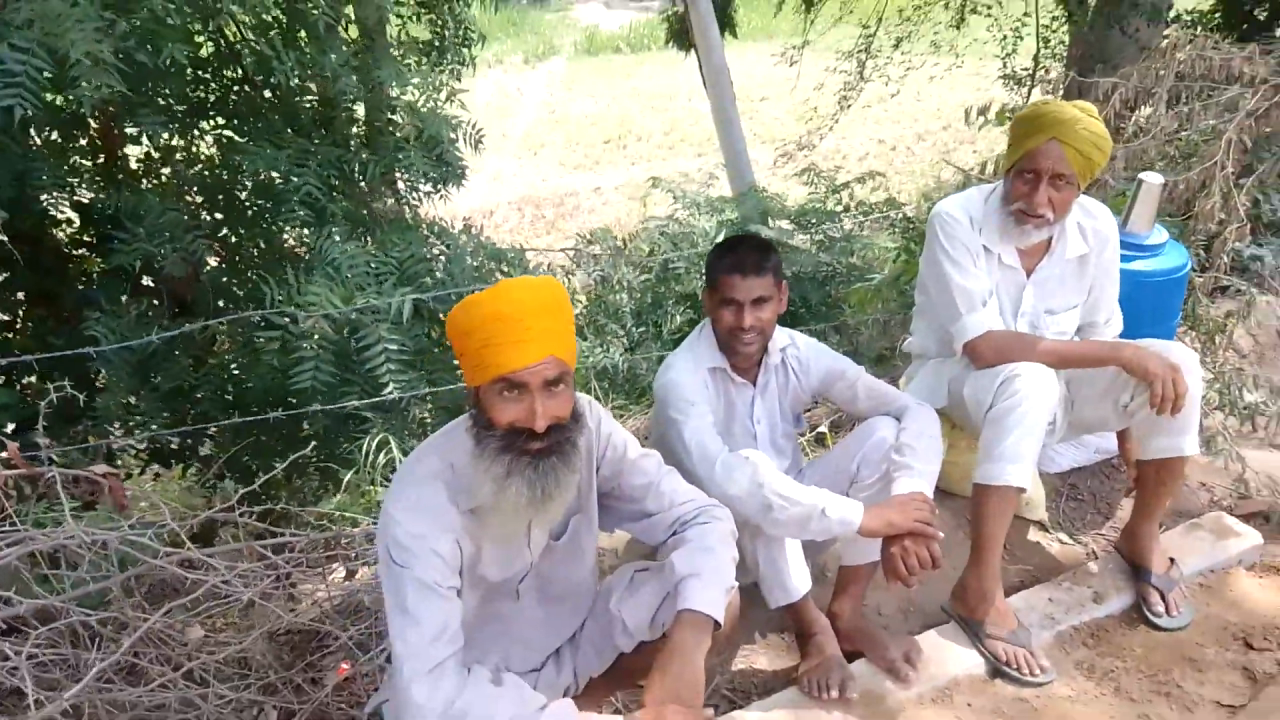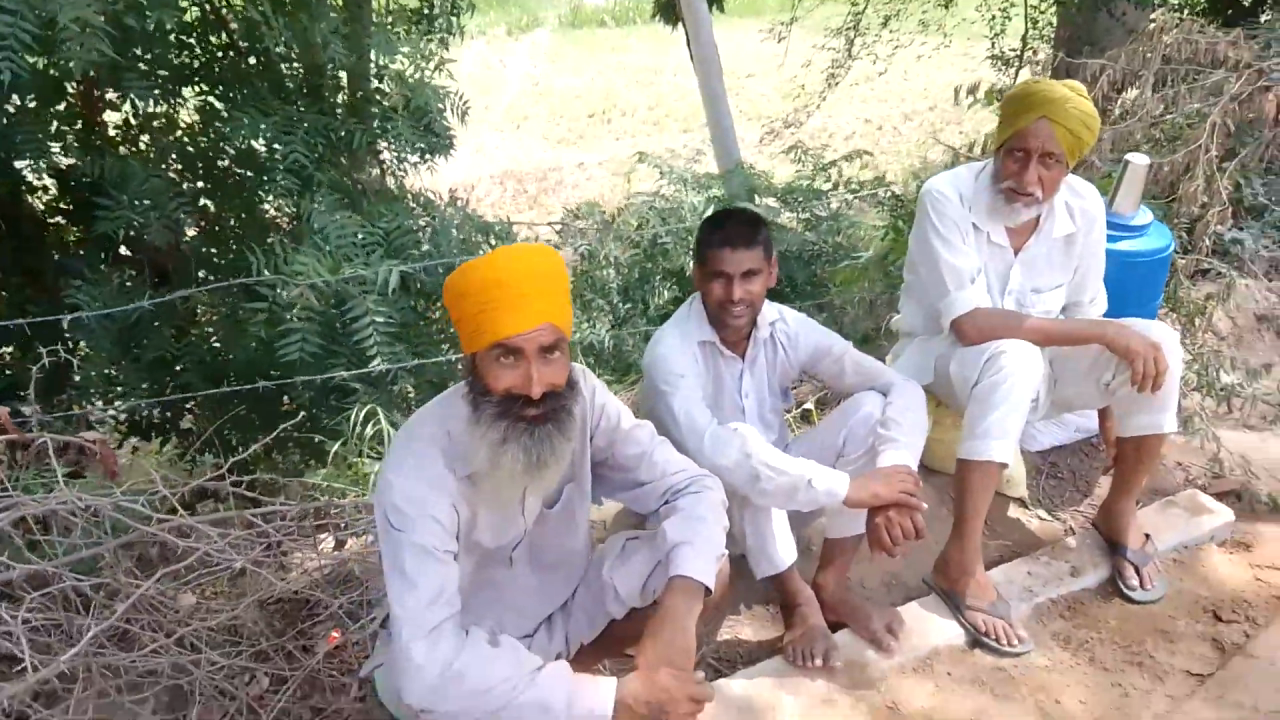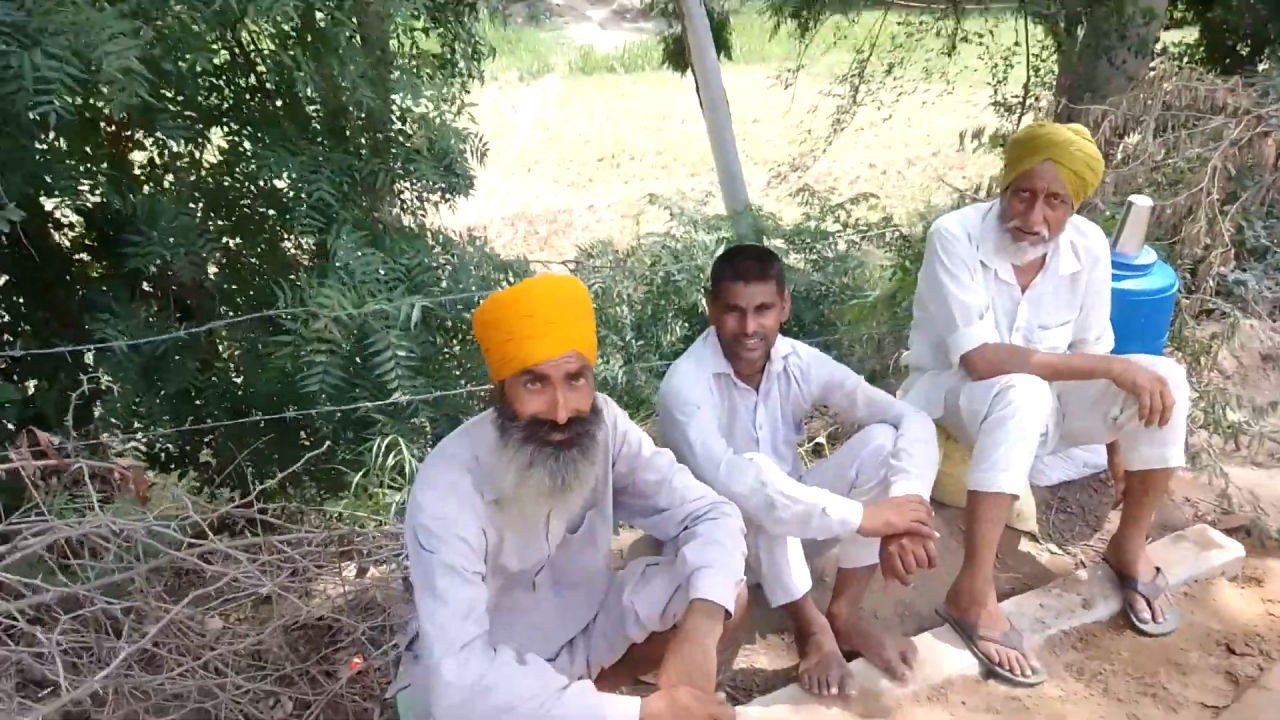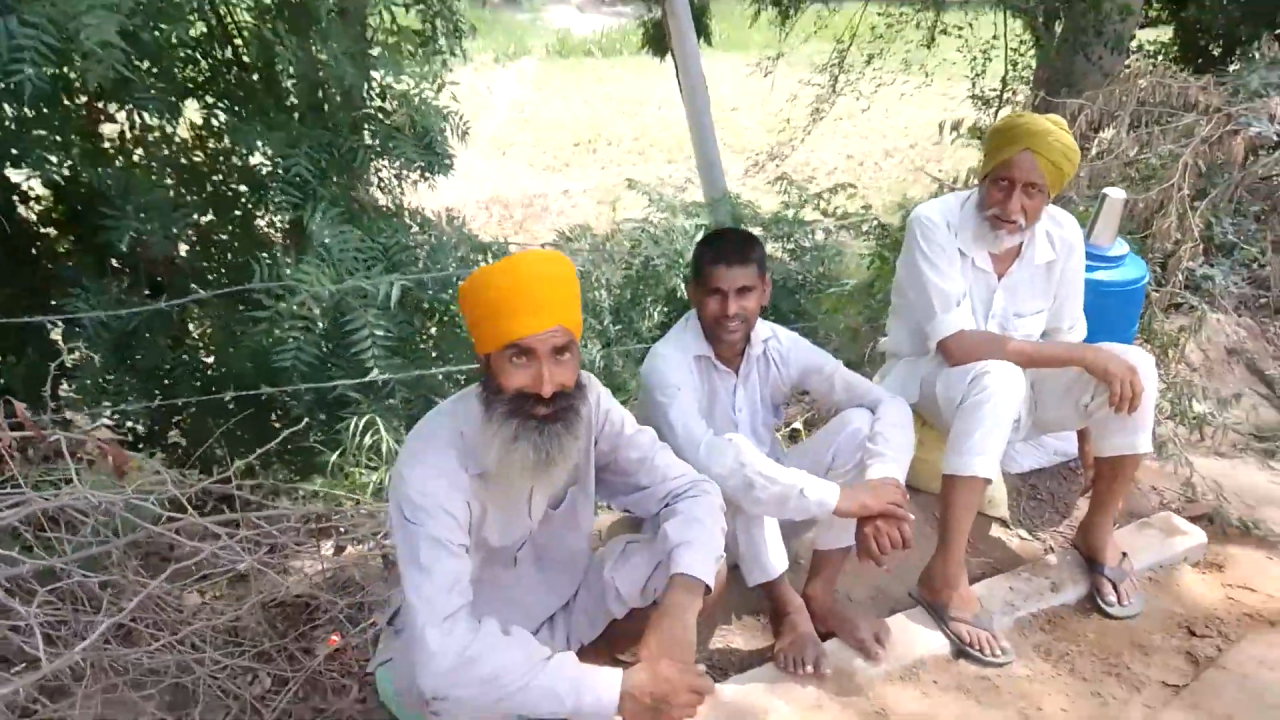
dt=0.1s
person 1, frame 1
left shoulder: (1096, 226)
right shoulder: (957, 219)
left elbow: (1098, 337)
right elbow: (985, 347)
left wrist: (1129, 426)
right wrist: (1122, 355)
left hip: (1047, 384)
right hip: (954, 379)
left knee: (1175, 364)
right knee: (1029, 380)
left ankle: (1142, 536)
right ankle: (979, 588)
person 1, frame 2
left shoulder: (1083, 206)
right shoulder: (947, 197)
left elbow: (1081, 317)
right elbow: (971, 324)
left wrist: (1110, 404)
right wrist: (1106, 334)
left hip: (1031, 362)
right hip: (940, 356)
left knee: (1155, 344)
right knee: (1013, 358)
left ankle: (1119, 512)
right ankle: (960, 562)
person 1, frame 3
left shoulder: (1089, 245)
right shoulder: (956, 236)
left elbow: (1091, 351)
right elbow: (981, 358)
left wrist: (1118, 440)
right wrist: (1112, 368)
left hip: (1039, 397)
right hip: (951, 392)
left knee: (1164, 379)
right knee: (1023, 390)
left ankle: (1129, 545)
right ankle: (972, 593)
person 1, frame 4
left shoulder: (1063, 235)
right shoulder: (934, 224)
left elbow: (1062, 340)
right elbow: (957, 345)
left wrist: (1088, 428)
right wrist: (1085, 356)
left hip: (1013, 385)
right hip: (927, 378)
left knee: (1133, 369)
right knee: (998, 376)
left ankle: (1097, 531)
right ankle: (945, 576)
person 2, frame 1
left shoulder: (584, 428)
right shoulder: (423, 500)
left elbow: (702, 518)
left wrist: (686, 645)
left hip: (571, 638)
left knee: (715, 595)
person 2, frame 2
left shoulder: (579, 395)
right shoulder: (420, 465)
left elbow: (693, 488)
right elbow: (431, 664)
left wrist: (679, 610)
left hip: (561, 605)
right hip: (465, 650)
left knee: (704, 569)
left ankle: (566, 678)
person 2, frame 3
left shoulder: (601, 426)
right shoulder: (448, 490)
left elbow: (712, 515)
right elbow: (461, 681)
left wrist: (699, 632)
left hip: (580, 630)
right hip: (489, 674)
left knee: (725, 587)
person 2, frame 4
left shoulder: (584, 402)
right shoulder: (433, 461)
left elbow: (692, 493)
right elbow: (444, 654)
left wrist: (680, 607)
left hip: (561, 605)
right hip: (471, 645)
left knee: (704, 566)
right knee: (449, 674)
left ankle: (569, 676)
person 3, frame 1
left shoulder: (799, 354)
right shoulder: (682, 377)
left elbow: (916, 414)
right elbow: (723, 482)
left wrist: (907, 506)
right wrist: (861, 517)
left hip: (791, 518)
left knee: (884, 433)
right knee: (748, 484)
left ankle: (846, 615)
right ankle: (812, 629)
person 3, frame 2
left shoulder: (788, 329)
right shoulder: (671, 351)
left elbow: (902, 389)
right elbow: (711, 453)
left wrist: (892, 479)
right wrist: (846, 488)
left hip: (779, 489)
left knee: (870, 407)
right knee: (735, 458)
left ankle: (830, 588)
right ankle: (797, 600)
person 3, frame 3
left shoulder: (800, 363)
right shoulder: (686, 383)
left elbow: (912, 420)
right elbow: (727, 481)
left wrist: (906, 510)
right wrist: (860, 516)
left hip: (792, 525)
left knee: (882, 440)
right knee: (753, 492)
left ankle: (844, 616)
right ankle: (812, 628)
person 3, frame 4
left shoulder: (780, 346)
right shoulder: (667, 364)
left elbow: (889, 405)
right elbow: (707, 461)
left wrist: (882, 492)
right wrist: (837, 498)
left hip: (771, 503)
left knee: (859, 424)
right knee: (730, 477)
left ankle: (819, 597)
right ankle: (787, 608)
